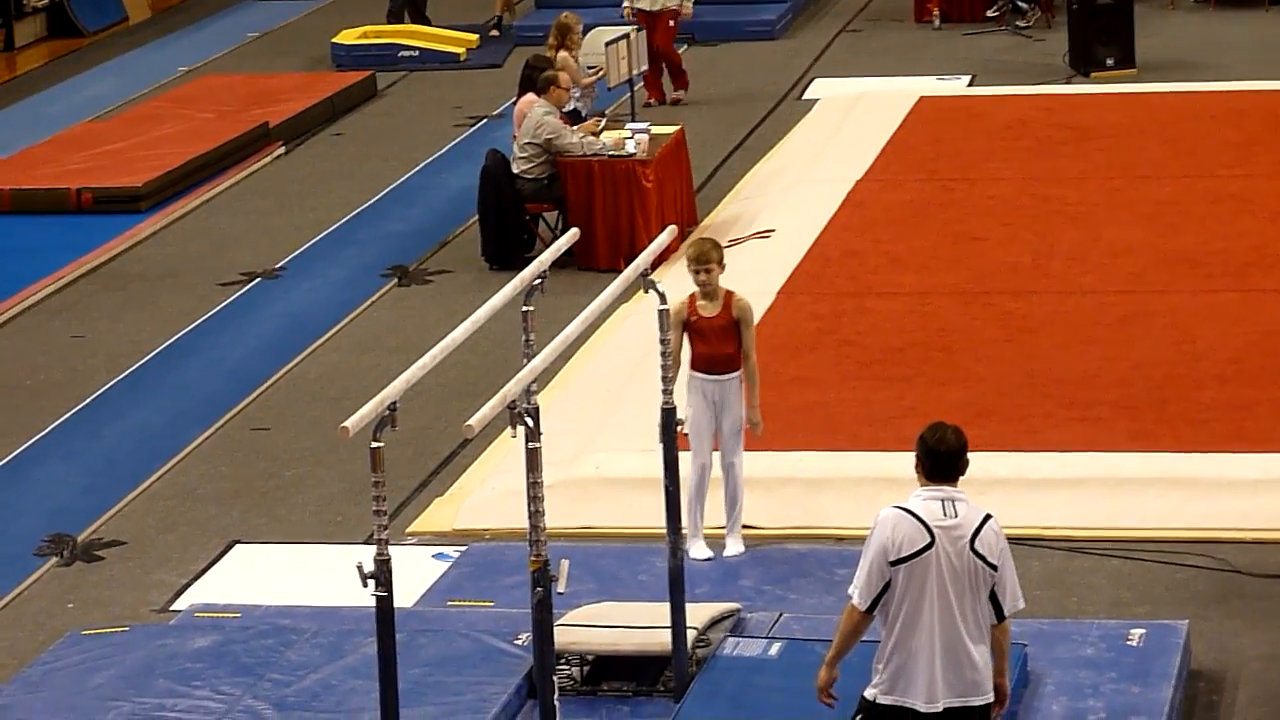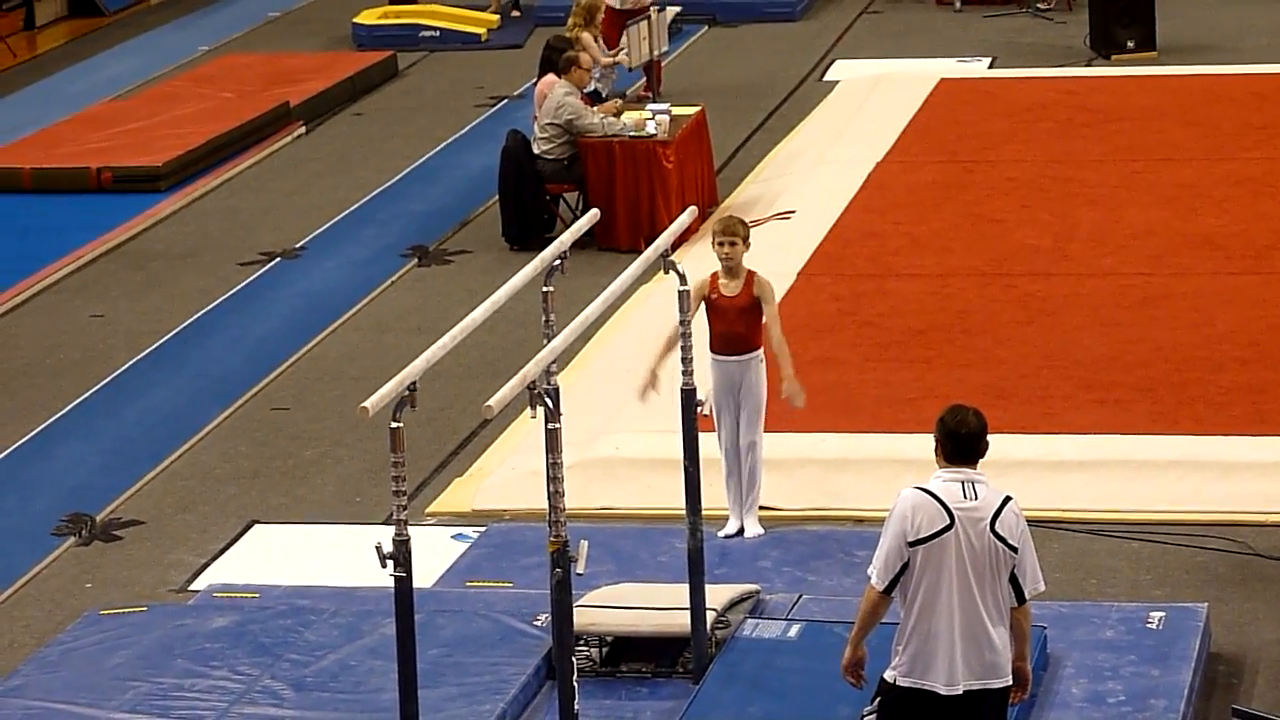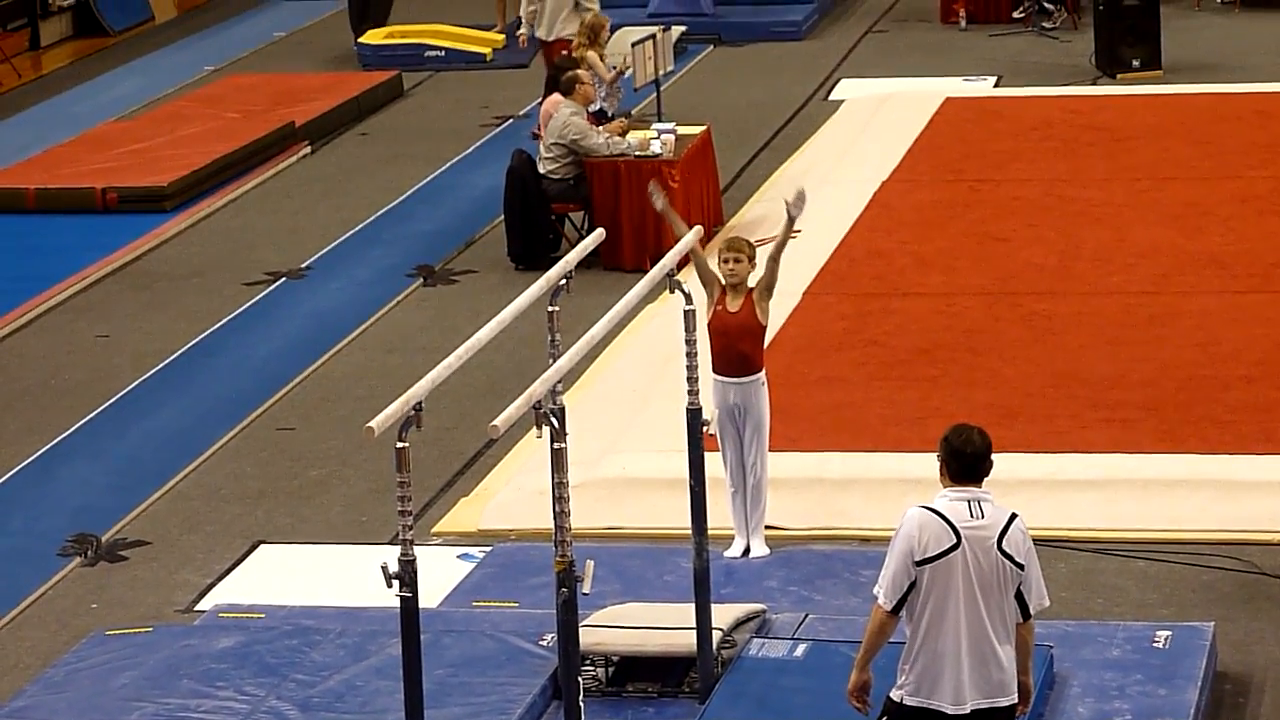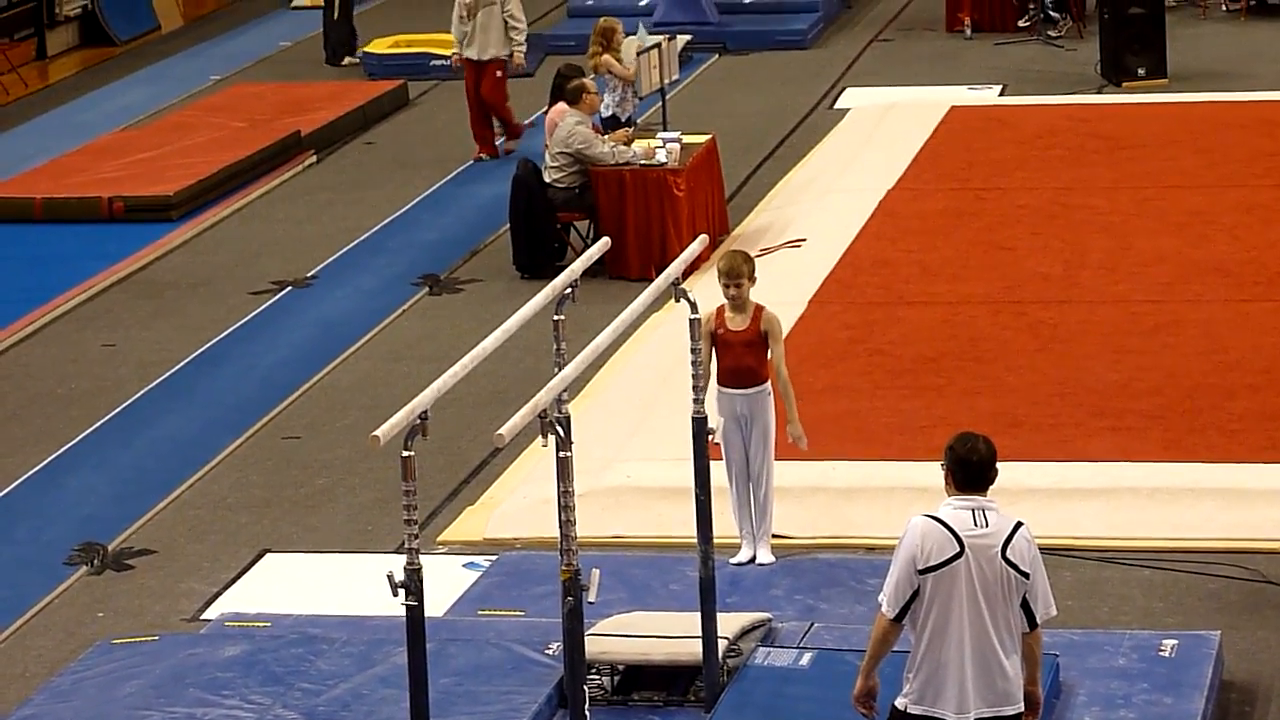
dt=0.7s
person 1, frame 1
left shoulder: (739, 306)
right shoulder: (682, 310)
left elbow: (750, 357)
right elbow: (673, 357)
left wrist: (754, 404)
left hip: (731, 386)
right hip: (699, 386)
left knee: (732, 461)
right knee: (700, 464)
left ankle: (734, 532)
right ankle: (695, 536)
person 1, frame 2
left shoulder: (759, 285)
right shoulder: (705, 286)
left elbow: (774, 331)
right elbow: (680, 326)
left wrist: (788, 375)
right wrist: (656, 367)
left hip: (751, 366)
right hip: (720, 367)
left knee: (750, 442)
right knee: (727, 444)
left ankle: (750, 514)
right ankle: (735, 514)
person 1, frame 3
left shoulder: (762, 295)
right shoulder: (712, 290)
left elbow: (775, 256)
right elbow: (693, 250)
left wrist: (790, 221)
right wrist: (667, 212)
left hip: (752, 389)
right hip: (722, 388)
left knee: (755, 464)
right knee: (732, 467)
left ankle: (756, 533)
right ankle: (740, 532)
person 1, frame 4
left shoulder: (766, 319)
right shoulder: (711, 320)
left elbow: (780, 370)
right elbow: (702, 369)
left wrist: (793, 419)
left hip: (758, 398)
right hip: (727, 400)
left knee: (761, 473)
right knee: (736, 474)
left ankle: (763, 541)
right ankle: (747, 541)
person 2, frame 1
left shoulder: (893, 523)
right shoulder: (988, 529)
left elbow: (862, 607)
right elbow: (999, 617)
left wrist: (830, 664)
right wrist: (1000, 675)
left hip: (900, 688)
right hip: (970, 690)
person 2, frame 2
left shoulder: (912, 504)
right shoulder: (1007, 511)
left elbow: (881, 590)
right elbow: (1019, 600)
left wrist: (855, 645)
right wrist: (1020, 659)
left hip: (919, 670)
right hip: (988, 672)
person 2, frame 3
left shoulder: (918, 523)
right shoulder: (1013, 528)
left elbow: (888, 610)
right elbow: (1024, 616)
left wrist: (861, 668)
right wrist: (1023, 674)
left hip: (926, 691)
right hip: (994, 691)
person 2, frame 4
left shoulder: (922, 532)
right shoulder: (1019, 537)
left elbow: (892, 617)
right elbow: (1031, 626)
left wrist: (866, 674)
right wrist: (1032, 684)
